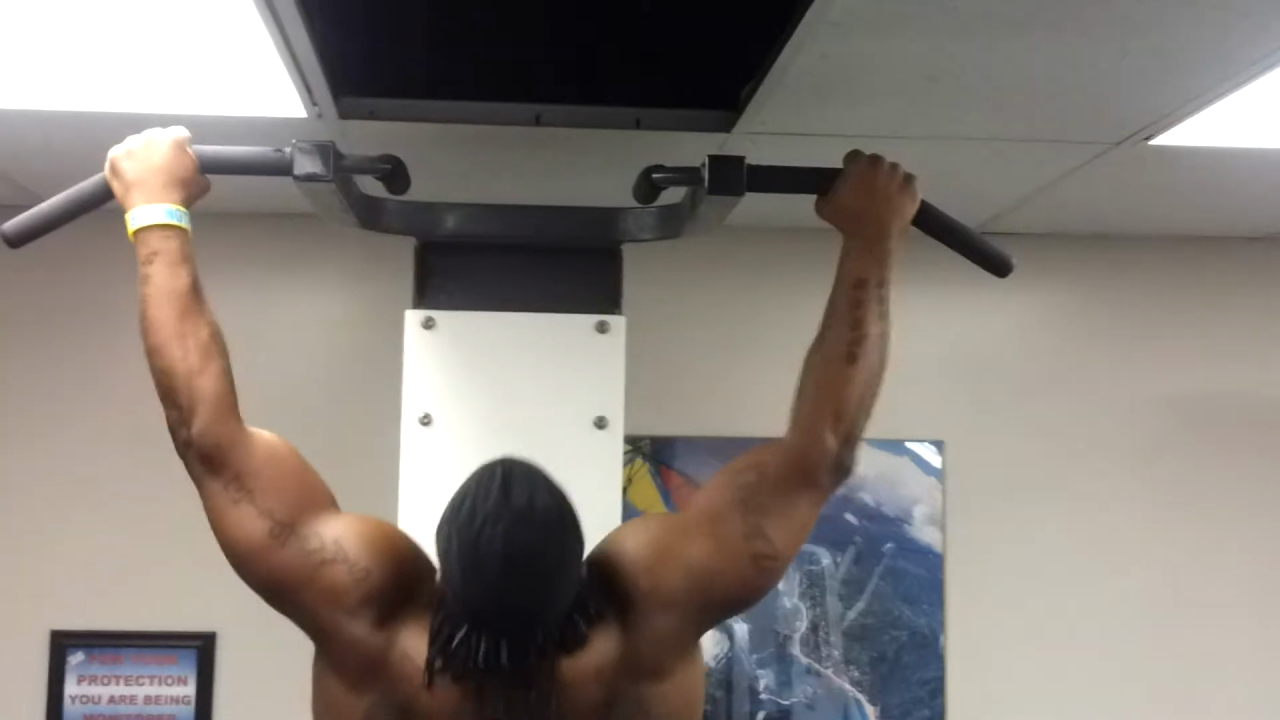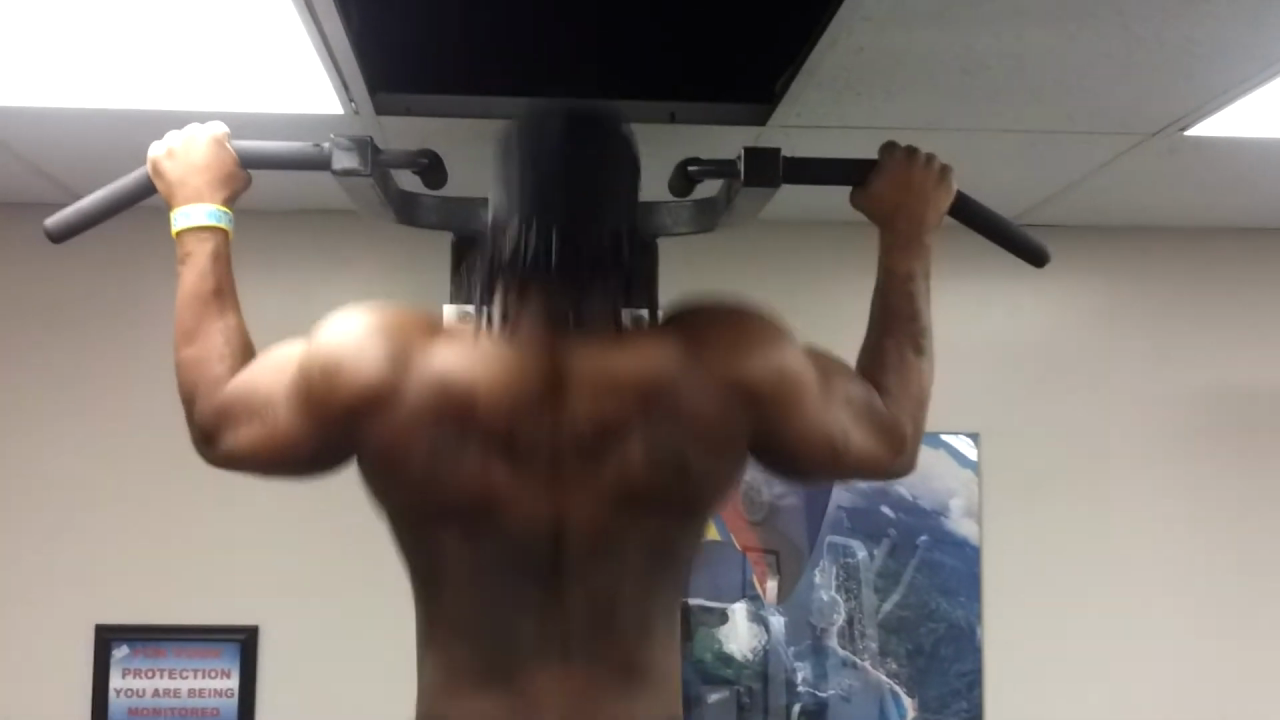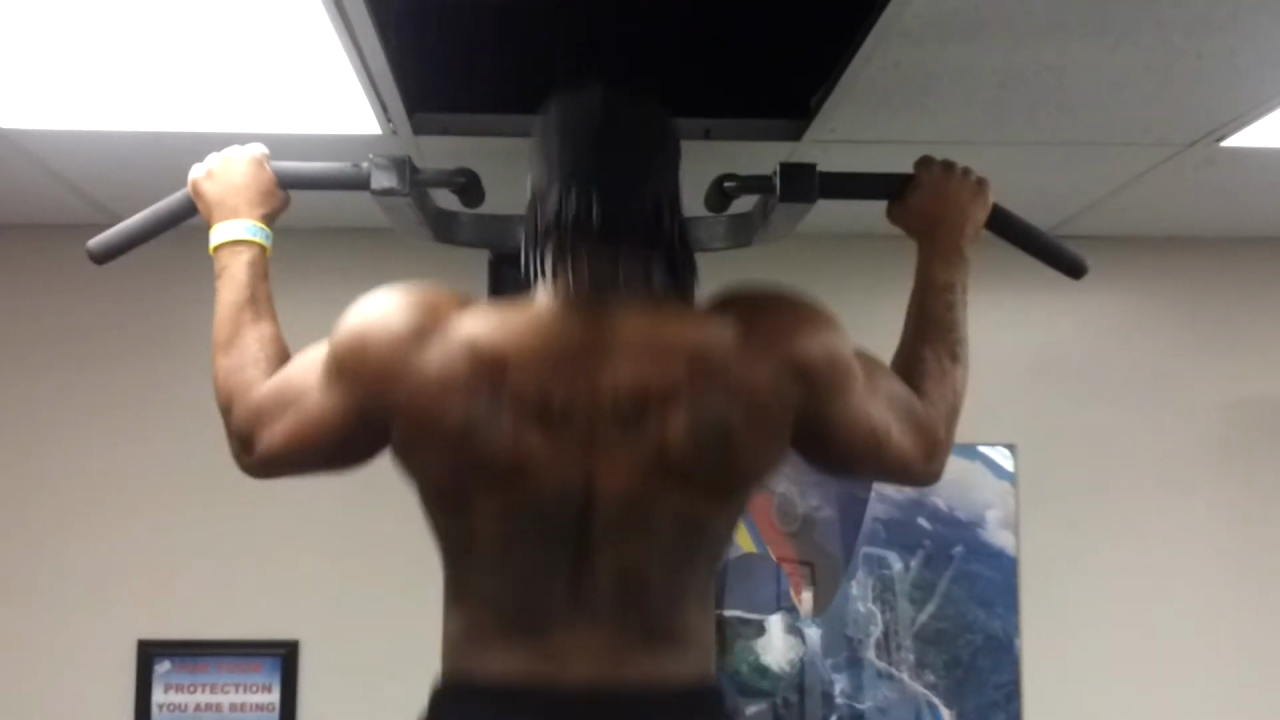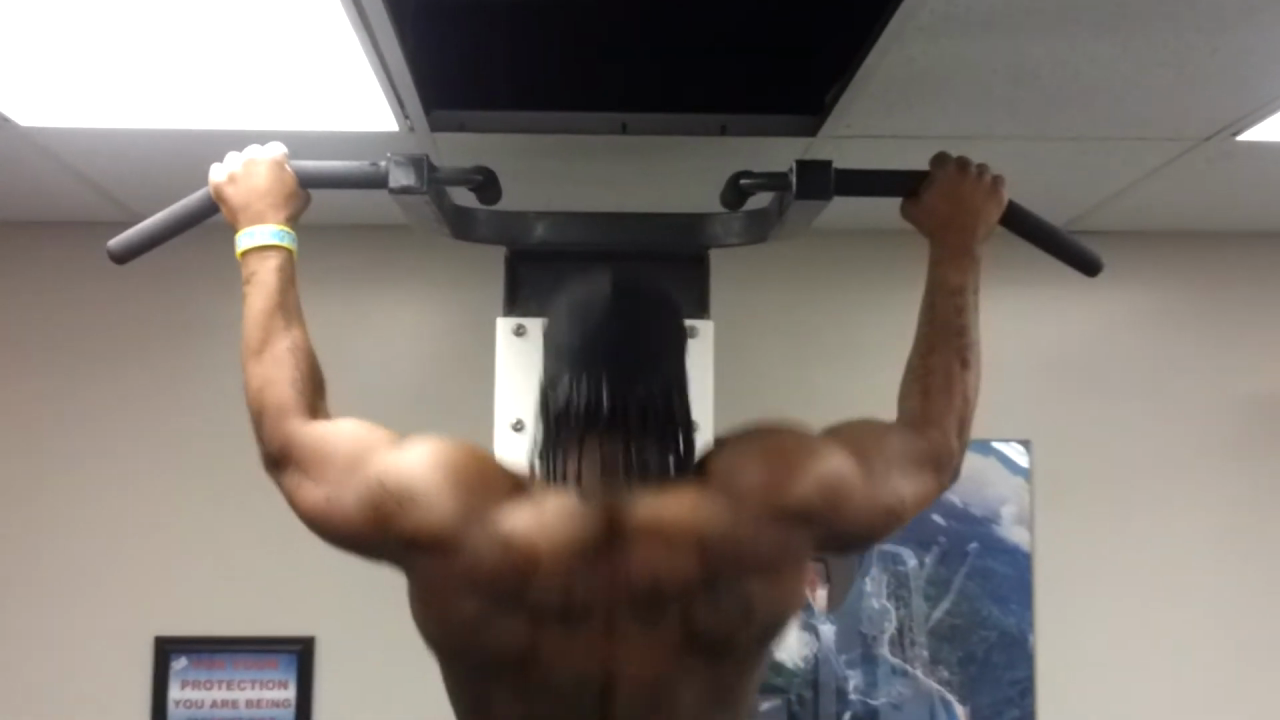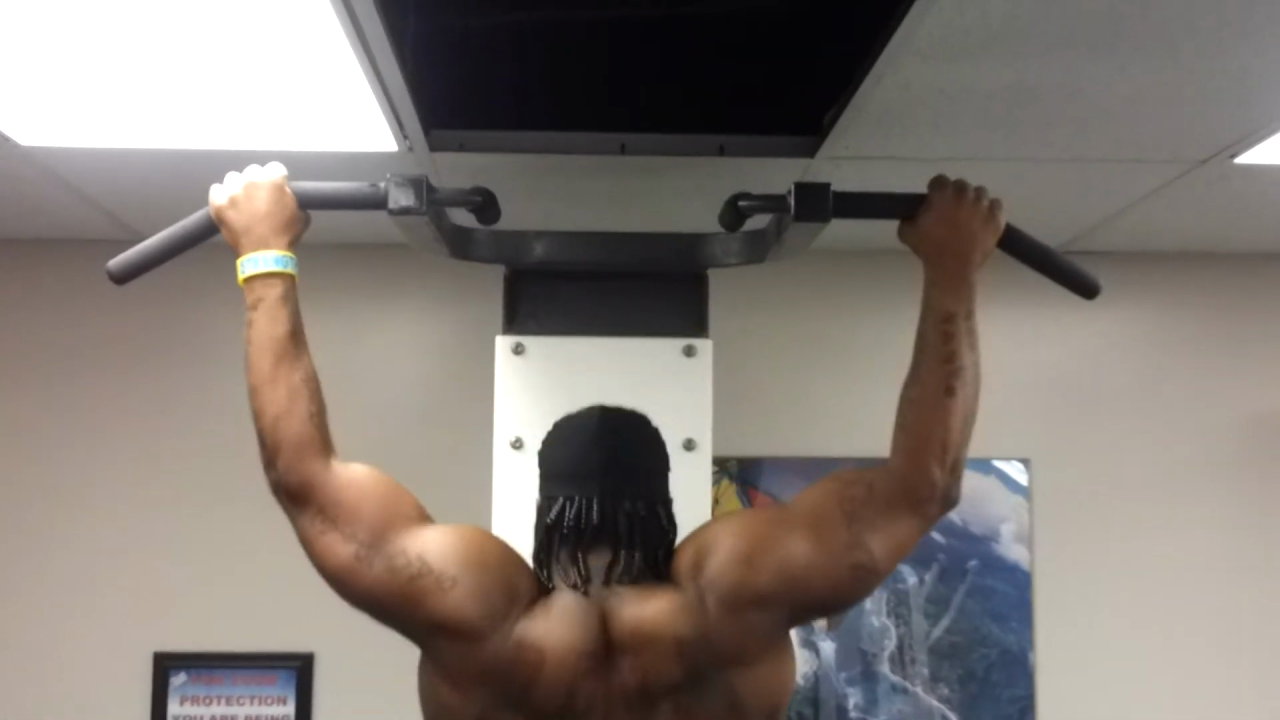
dt=1s
person 1, frame 1
left shoulder: (368, 628)
right shoulder: (650, 633)
left elbow: (206, 432)
right elbow: (821, 448)
left wrist: (156, 214)
right wrist: (868, 242)
person 1, frame 2
left shoulder: (386, 363)
right shoulder: (723, 364)
left elbow: (215, 417)
right elbow: (891, 436)
left wrist: (200, 209)
right wrist: (908, 230)
person 1, frame 3
left shoulder: (413, 342)
right shoulder: (768, 350)
left elbow: (254, 426)
right elbow: (922, 440)
left wrist: (239, 228)
right wrist: (944, 247)
person 1, frame 4
left shoulder: (459, 527)
right shoulder: (756, 520)
left elbow: (289, 435)
right elbow: (931, 447)
left wrist: (264, 233)
right wrist: (954, 248)
person 1, frame 5
left shoulder: (473, 615)
right shoulder: (732, 606)
left elbow: (300, 472)
right elbow: (925, 482)
left wrist: (266, 257)
right wrist: (950, 271)
